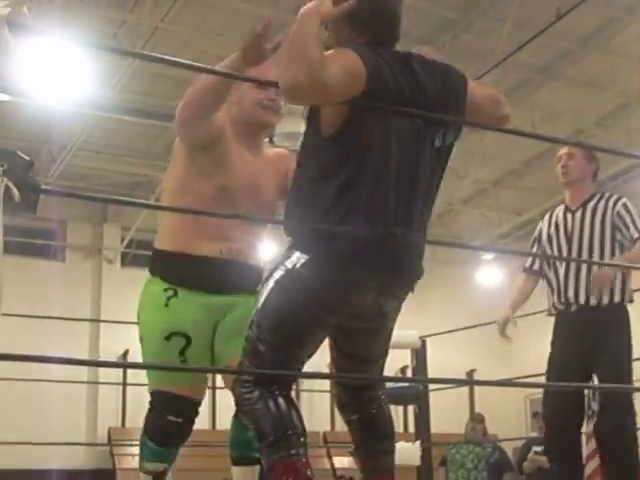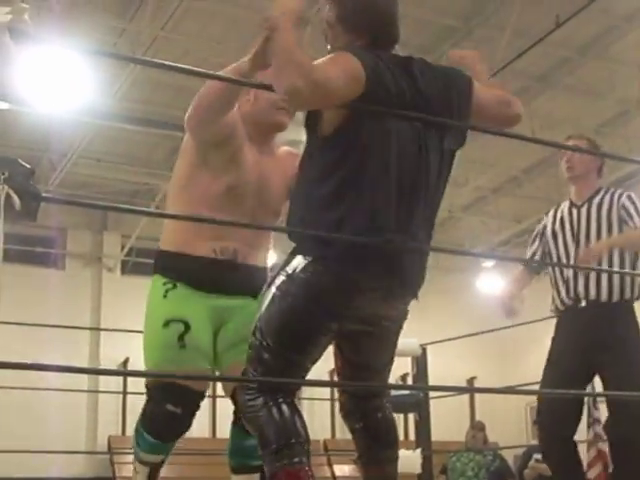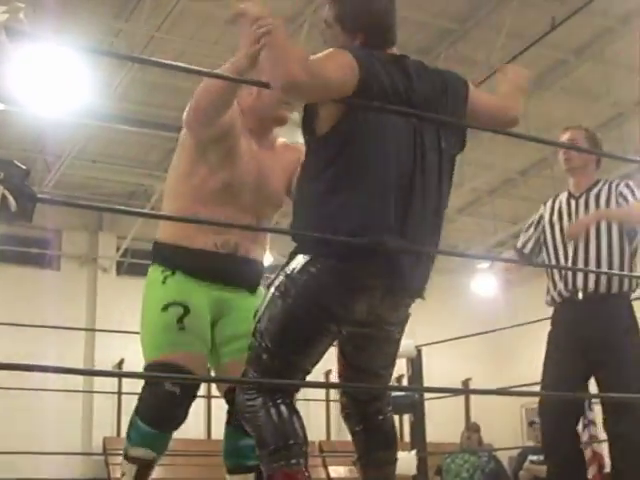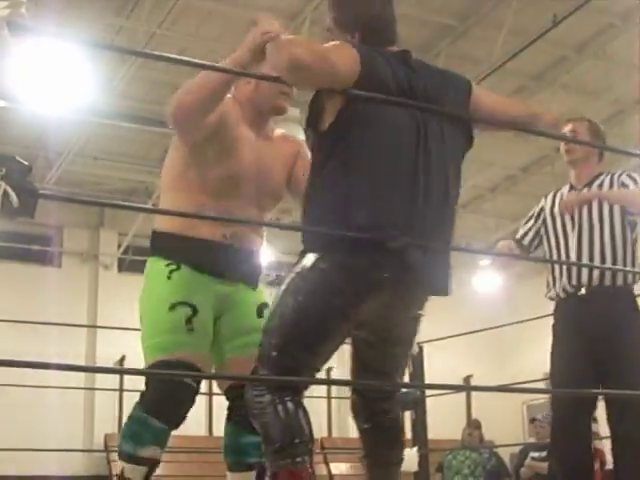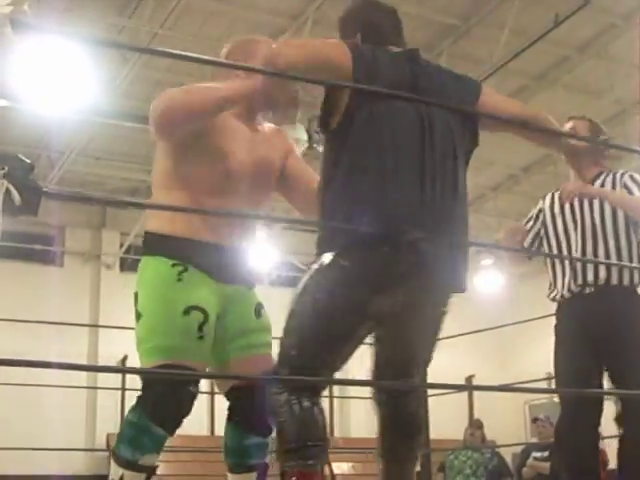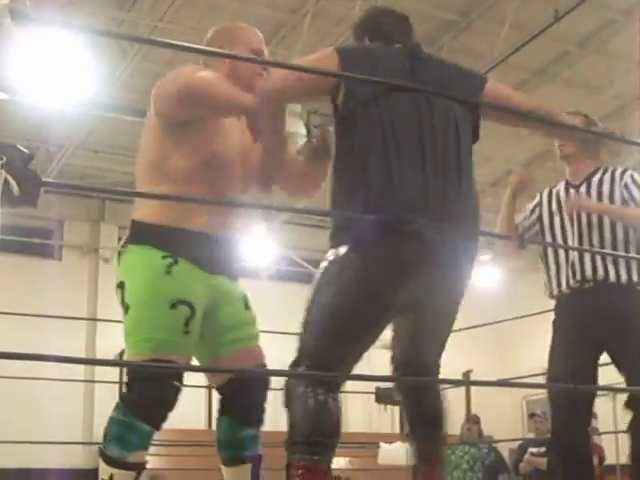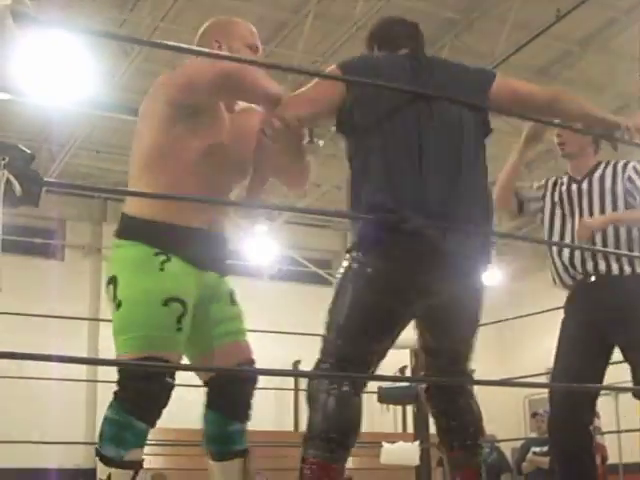
dt=0.1s
person 1, frame 1
left shoulder: (357, 68)
right shoulder: (442, 81)
left elbow: (296, 81)
right elbow: (497, 110)
left hip: (331, 255)
right hip: (394, 266)
left knee: (259, 378)
right knee: (362, 389)
person 1, frame 2
left shoulder: (357, 72)
right shoulder: (448, 86)
left elbow: (295, 88)
right elbow: (509, 110)
right wrist: (476, 72)
left hip: (335, 261)
right hip: (398, 274)
left knee: (263, 385)
right knee: (366, 396)
person 1, frame 3
left shoulder: (351, 68)
right shoulder: (445, 89)
left elbow: (291, 78)
right elbow: (508, 113)
right wrist: (515, 82)
left hip: (335, 261)
right hip: (400, 275)
left knee: (262, 386)
right knee: (367, 398)
person 1, frame 4
left shoulder: (353, 64)
right shoulder: (449, 88)
left elbow: (296, 61)
right elbow: (525, 119)
right wrist: (554, 122)
left hip: (345, 258)
right hip: (416, 269)
left knee: (273, 383)
right knee: (378, 393)
person 1, frame 5
left shoulder: (355, 63)
right shoulder: (457, 89)
left elbow: (282, 58)
right elbow: (530, 121)
left hip: (364, 254)
right hip: (434, 265)
left knee: (294, 381)
right knee: (400, 388)
person 1, frame 6
left shoulder: (353, 62)
right shoulder: (460, 81)
left elbow: (273, 87)
right elbow: (536, 111)
left wrist: (272, 143)
left hip: (376, 241)
right hip: (447, 251)
left knee: (314, 374)
right knee: (418, 375)
person 1, frame 7
left shoulder: (358, 74)
right shoulder: (468, 80)
left elbow: (283, 116)
right elbow: (549, 98)
left hip: (391, 245)
right hip: (463, 252)
left knee: (338, 374)
right knee: (450, 378)
person 2, frame 1
left shoulder: (279, 164)
right shoulder: (209, 132)
right elbow: (191, 109)
right wrist: (238, 65)
left hip: (241, 295)
right hip: (180, 289)
right knee: (174, 408)
person 2, frame 2
left shoulder: (291, 164)
right shoulder: (221, 128)
right elbow: (204, 107)
right wrist: (252, 62)
left hip: (245, 296)
right hip: (183, 285)
right knee: (173, 402)
person 2, frame 3
left shoulder: (291, 157)
right shoulder: (220, 125)
right elbow: (199, 111)
right wrist: (244, 62)
left hip: (242, 290)
right hip: (181, 276)
right knee: (171, 389)
person 2, frame 4
left shoulder: (289, 148)
right shoulder: (215, 112)
right elbow: (182, 111)
right wrist: (245, 58)
left hip: (241, 283)
right hip: (179, 268)
right knee: (171, 385)
person 2, frame 5
left shoulder: (276, 142)
right shoulder: (207, 119)
left elbow: (316, 201)
right elbow: (165, 113)
right wrist: (244, 86)
left hip: (235, 281)
right hip: (176, 267)
left knee: (258, 397)
right knee: (170, 390)
person 2, frame 6
left shoulder: (254, 121)
right shoulder: (186, 89)
left elbow: (302, 184)
right elbow: (187, 90)
left wrist: (317, 155)
right wrist: (250, 103)
left hip: (217, 270)
right hip: (161, 259)
left knee: (248, 385)
right knee: (154, 385)
person 2, frame 7
left shoulder: (250, 120)
right shoulder: (189, 83)
left elbow: (294, 175)
right elbow: (230, 77)
left wrist: (292, 136)
left hip: (207, 265)
right hip: (152, 254)
left knee: (235, 381)
right knee: (147, 383)
person 3, frame 1
right shoulder: (549, 221)
right elbow: (532, 273)
right wrist: (510, 308)
left hip: (607, 320)
right hip: (567, 324)
right knee: (557, 415)
person 3, frame 2
right shoulder: (553, 217)
right elbow: (530, 265)
left wrist: (609, 245)
right wrist: (512, 292)
right hip: (571, 321)
right knee: (552, 415)
person 3, frame 3
right shoulder: (549, 211)
right elbow: (522, 253)
left wrist: (597, 215)
left hip: (611, 311)
right hip: (567, 317)
right knee: (555, 416)
person 3, frame 4
right shoulder: (551, 203)
right elbow: (520, 245)
left wrist: (593, 193)
right wrist: (505, 249)
right hip: (569, 311)
right knee: (567, 413)
person 3, frame 5
right shoulder: (550, 204)
right elbow: (520, 249)
left wrist: (595, 191)
right wrist: (510, 238)
right hip: (572, 311)
right knee: (575, 415)
person 3, frame 6
right shoulder: (548, 199)
right elbow: (510, 238)
left wrist: (598, 207)
right wrist: (512, 200)
right hip: (572, 308)
right knee: (566, 411)
person 3, frame 7
right shoulder: (550, 190)
right elbow: (502, 199)
left wrist: (607, 219)
right wrist: (525, 147)
right hip: (582, 302)
right knee: (566, 408)
